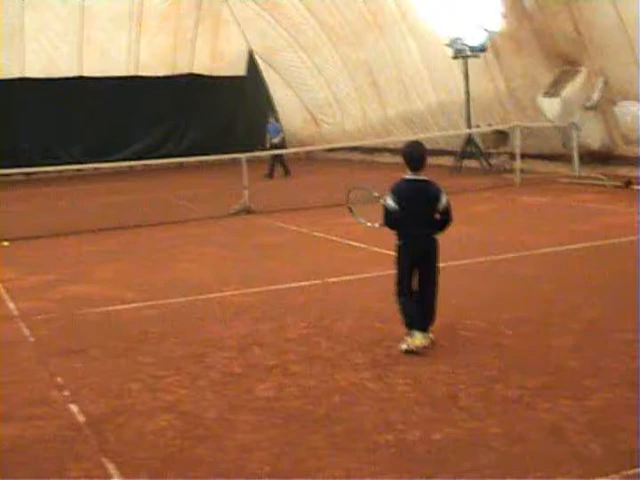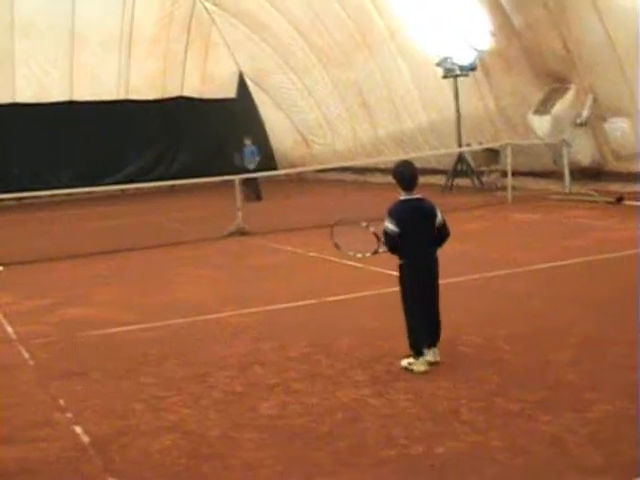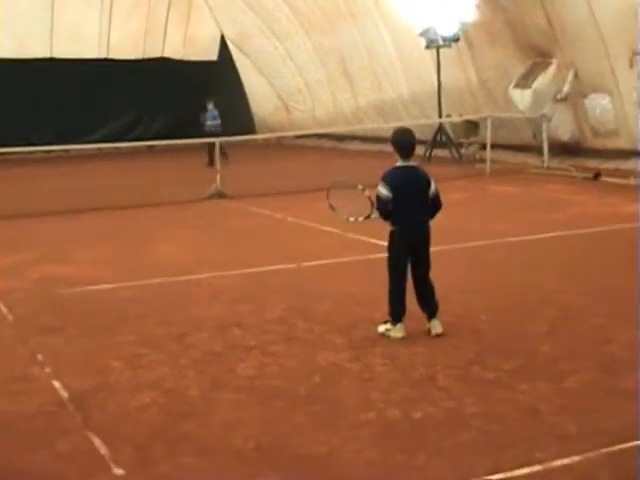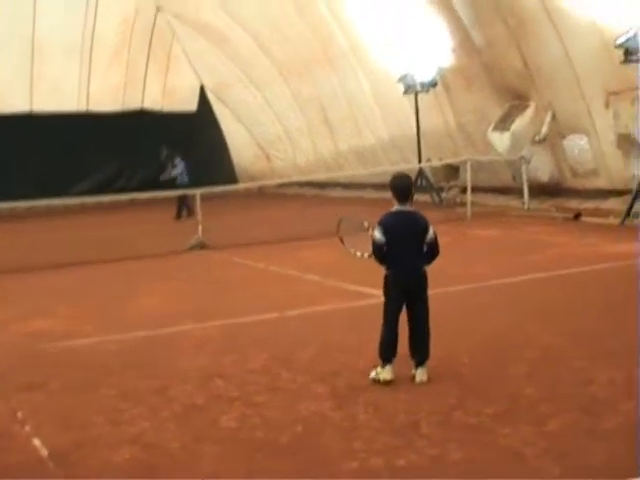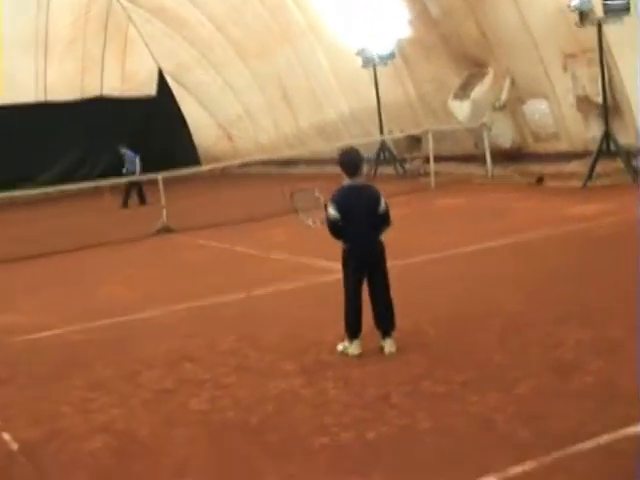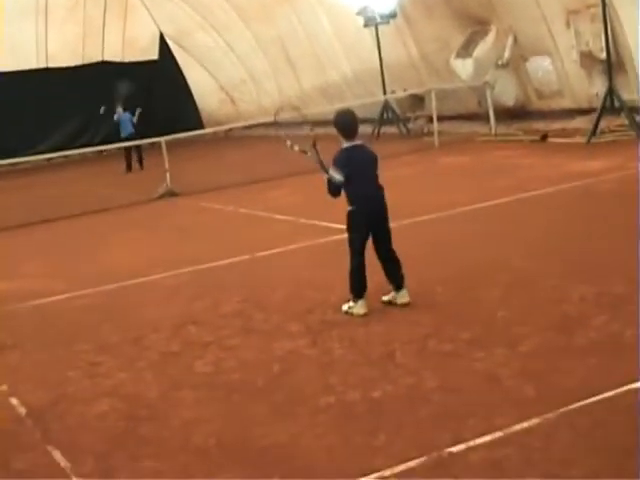
dt=0.4s
person 1, frame 1
left shoulder: (398, 189)
right shoulder: (434, 190)
left elbow: (390, 219)
right elbow: (446, 218)
left hip: (407, 245)
right hip: (428, 245)
left knee: (404, 290)
right knee: (428, 288)
left ankle: (415, 332)
right ankle: (425, 331)
person 1, frame 2
left shoulder: (395, 211)
right shoulder: (429, 206)
left elbow: (391, 243)
right elbow: (443, 233)
left wrist: (402, 251)
left hip: (410, 266)
right hip: (430, 263)
left knee: (413, 310)
right knee: (431, 306)
left ankle: (419, 358)
right ankle: (432, 349)
person 1, frame 3
left shoulder: (389, 177)
right shoulder: (424, 176)
left elbow: (383, 208)
right elbow: (436, 204)
left wrist: (393, 219)
left hip: (400, 234)
right hip: (421, 233)
left knee: (397, 278)
right knee: (422, 276)
left ankle: (396, 324)
right ankle: (433, 320)
person 1, frame 4
left shoulder: (385, 221)
right shoulder: (422, 221)
left elbow: (378, 251)
right elbow: (433, 250)
left hip: (395, 278)
right hip: (417, 277)
left knee: (390, 321)
right knee: (419, 322)
left ankle: (386, 366)
right ankle: (420, 368)
person 1, frame 5
left shoulder: (338, 197)
right shoulder: (374, 193)
left elbow: (334, 229)
right elbow: (386, 221)
left hip: (353, 251)
right hip: (374, 248)
left knee: (352, 295)
right knee: (381, 293)
left ankle: (353, 341)
right ankle: (388, 339)
person 1, frame 6
left shoulder: (340, 158)
right shoulder: (369, 153)
left elbow: (334, 191)
left wrist: (330, 181)
left hip: (358, 210)
right hip: (378, 205)
left knee: (357, 255)
right knee: (385, 249)
left ankle: (358, 301)
right ankle: (400, 290)
